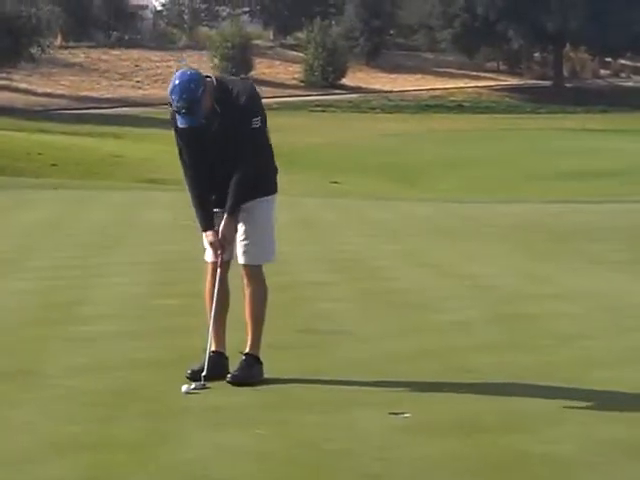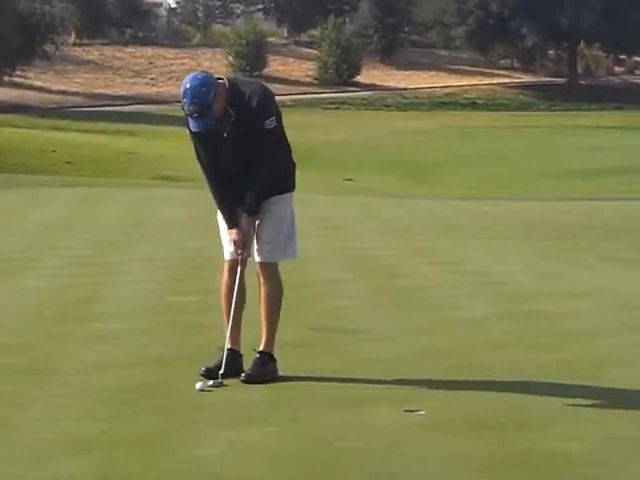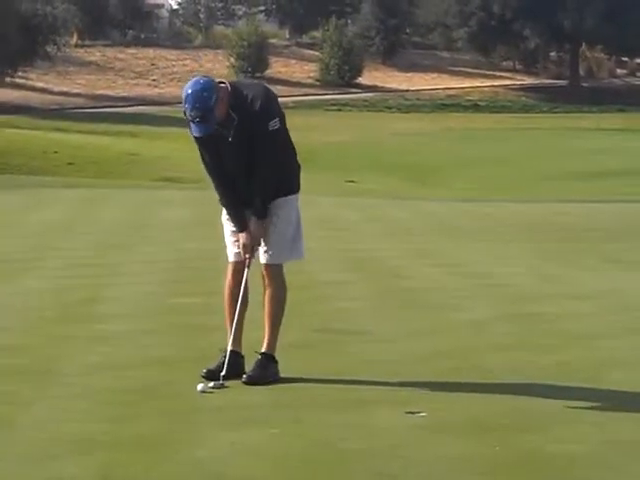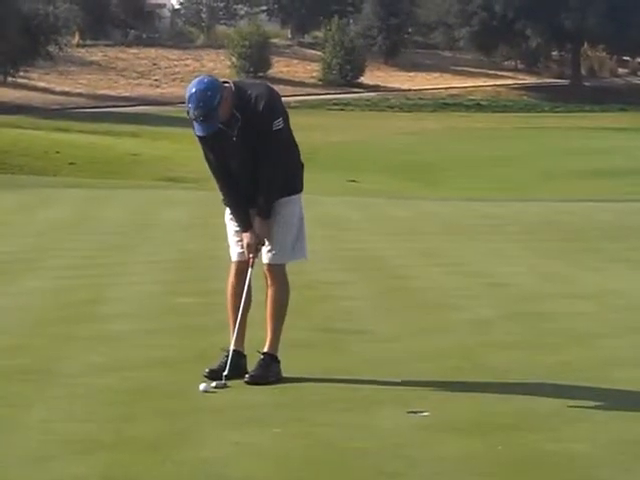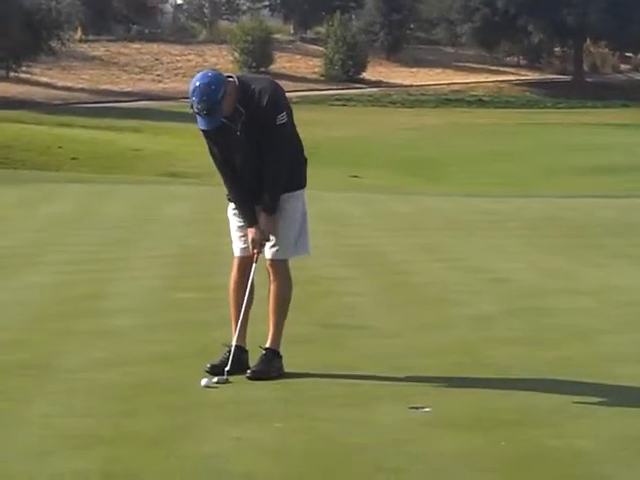
dt=0.3s
person 1, frame 1
left shoulder: (244, 98)
right shoulder: (180, 114)
left elbow: (248, 163)
right elbow: (193, 171)
left wrist: (231, 215)
right wrist: (207, 223)
left hip: (253, 191)
right hip: (214, 195)
left knee: (251, 269)
right knee: (215, 268)
left ankle: (252, 357)
right ankle: (217, 354)
person 1, frame 2
left shoulder: (257, 99)
right shoulder: (197, 115)
left elbow: (265, 162)
right elbow: (212, 172)
left wrist: (250, 213)
right wrist: (231, 221)
left hip: (271, 190)
right hip: (231, 195)
left knee: (266, 266)
right knee: (232, 266)
left ankle: (266, 355)
right ankle: (232, 352)
person 1, frame 3
left shoulder: (260, 102)
right shoulder: (200, 118)
left elbow: (269, 164)
right elbow: (218, 175)
left wrist: (259, 216)
right wrist: (241, 224)
left hip: (275, 192)
right hip: (236, 196)
left knee: (271, 269)
right knee: (235, 268)
left ankle: (268, 357)
right ankle: (234, 354)
person 1, frame 4
left shoulder: (264, 102)
right shoulder: (204, 118)
left elbow: (274, 164)
right elbow: (222, 175)
left wrist: (263, 216)
right wrist: (245, 224)
left hip: (279, 192)
right hip: (239, 196)
left knee: (274, 268)
right knee: (238, 268)
left ankle: (270, 357)
right ankle: (236, 354)
person 1, frame 5
left shoulder: (268, 96)
right shoulder: (208, 112)
left elbow: (279, 159)
right elbow: (226, 169)
left wrist: (268, 211)
right wrist: (250, 219)
left hip: (282, 187)
right hip: (242, 192)
left knee: (276, 264)
right knee: (241, 263)
left ankle: (272, 352)
right ankle: (238, 349)
